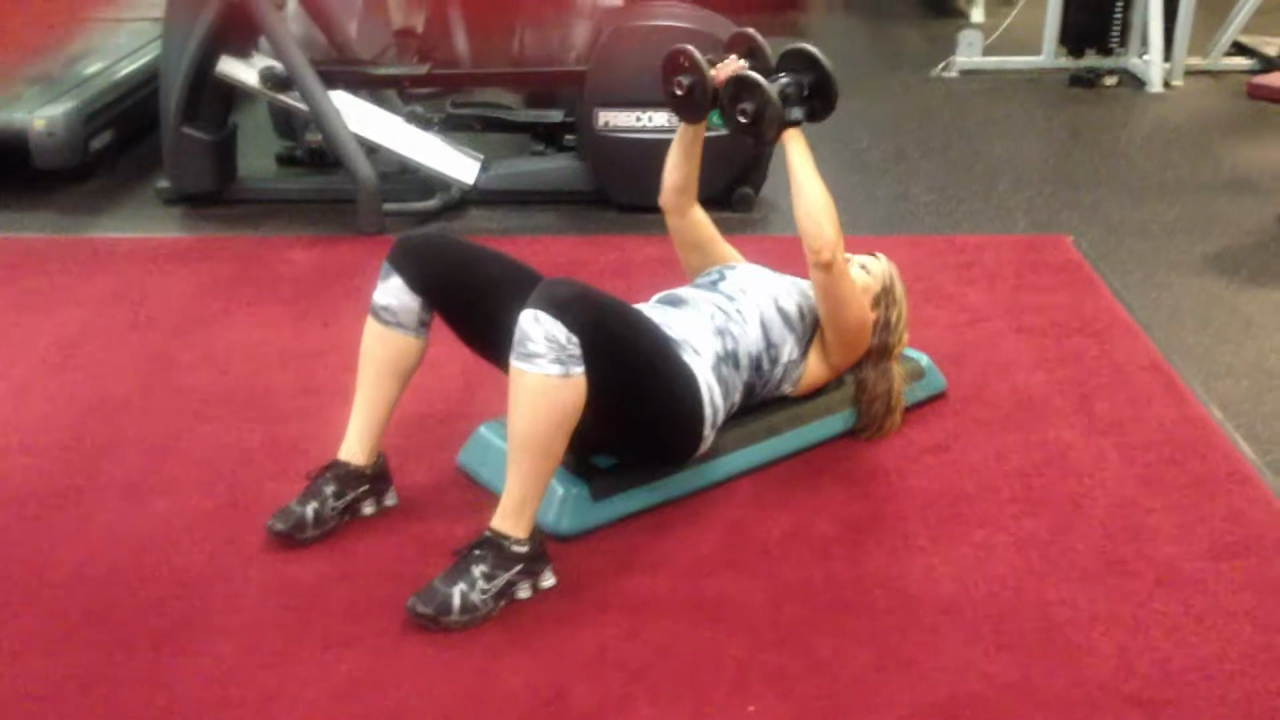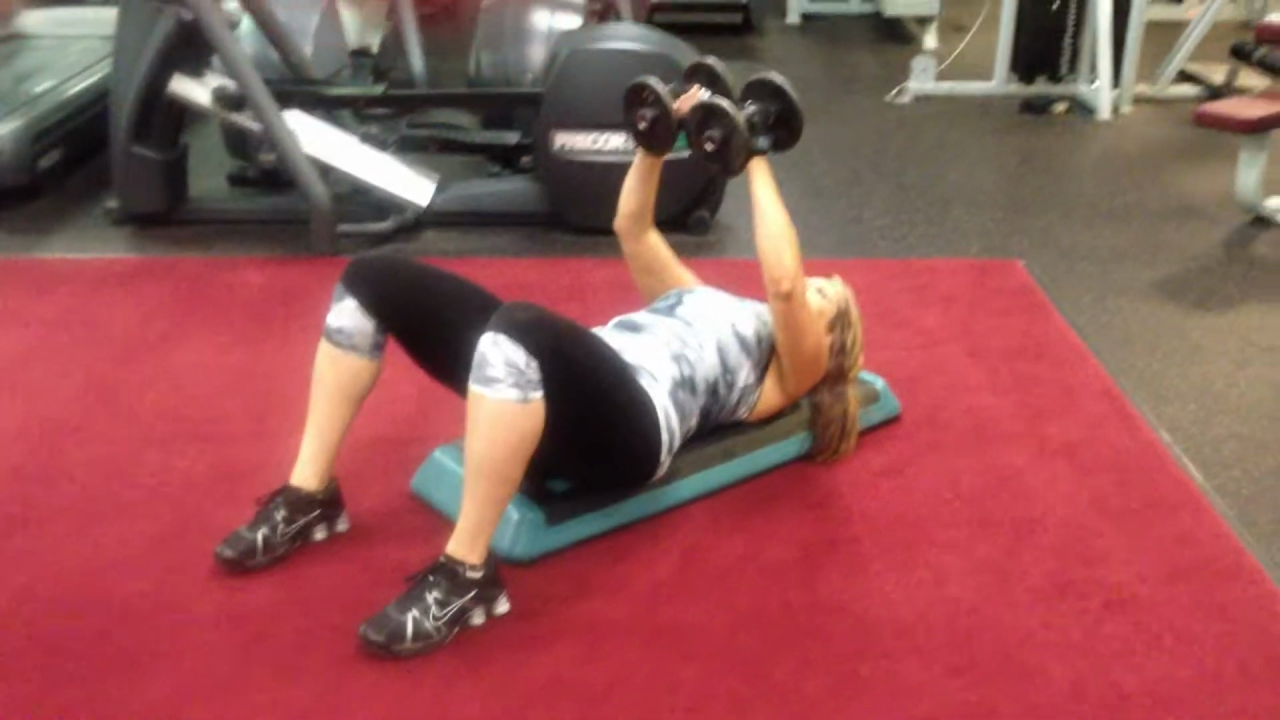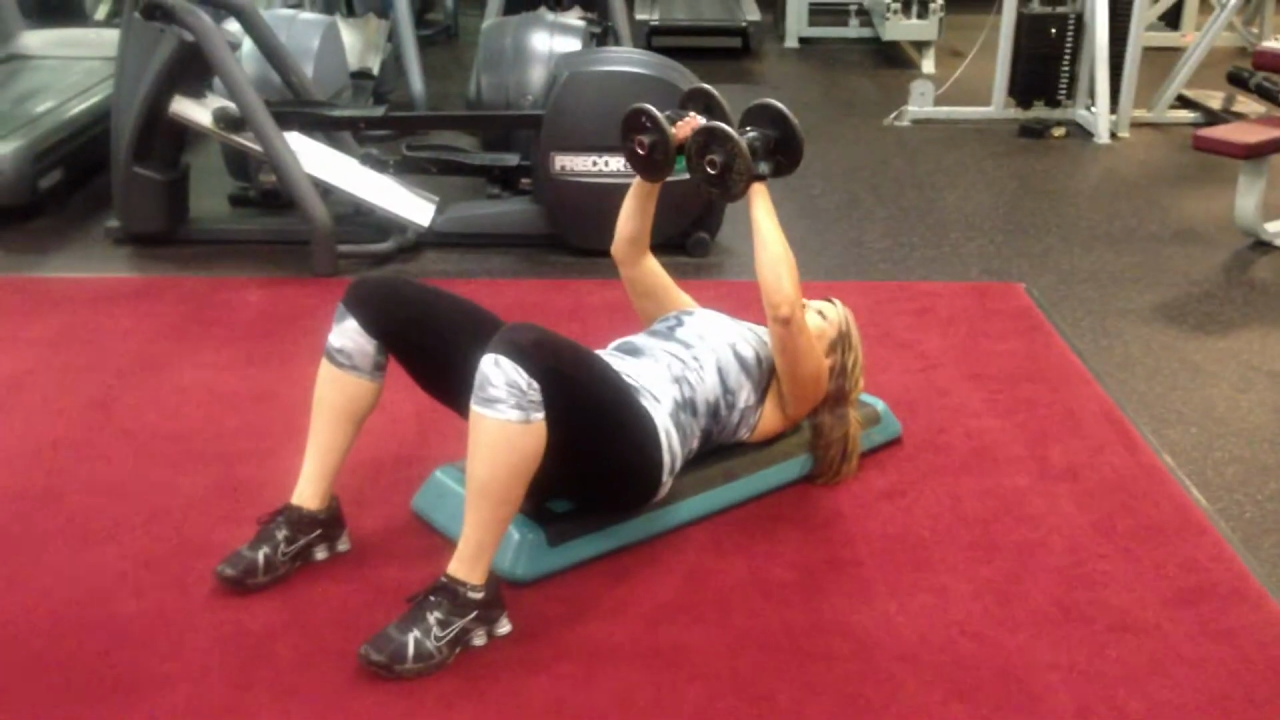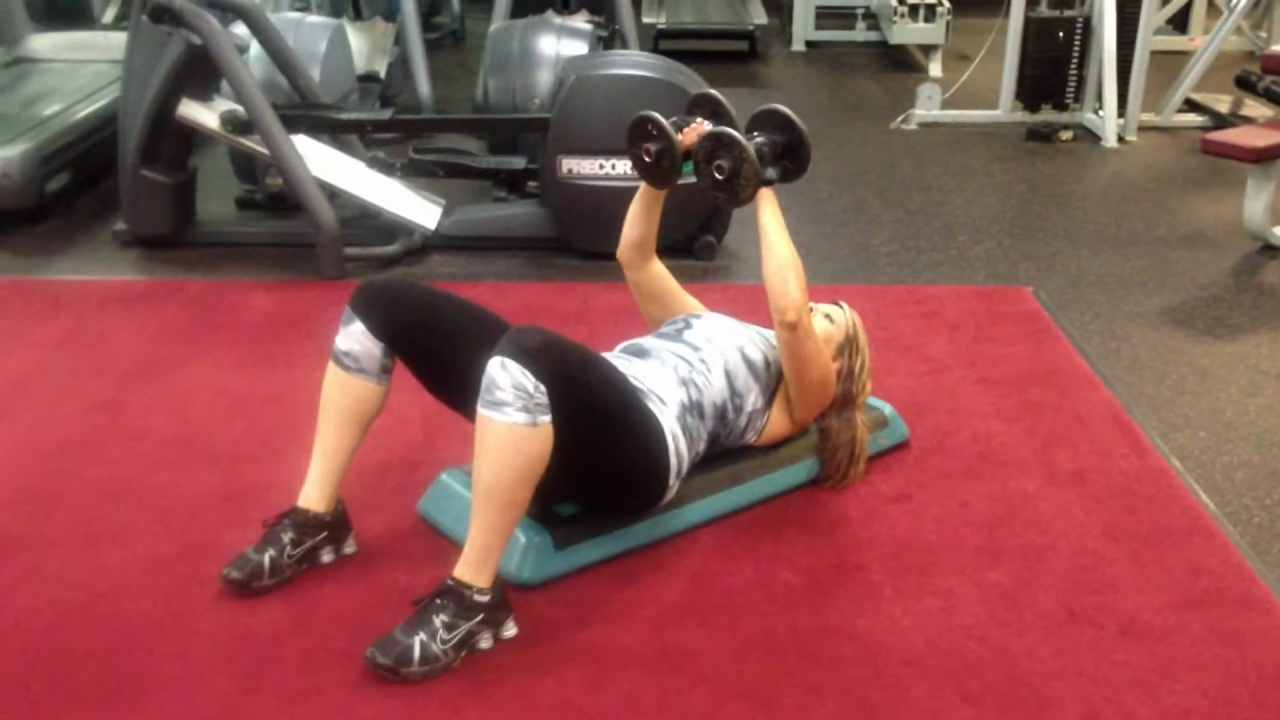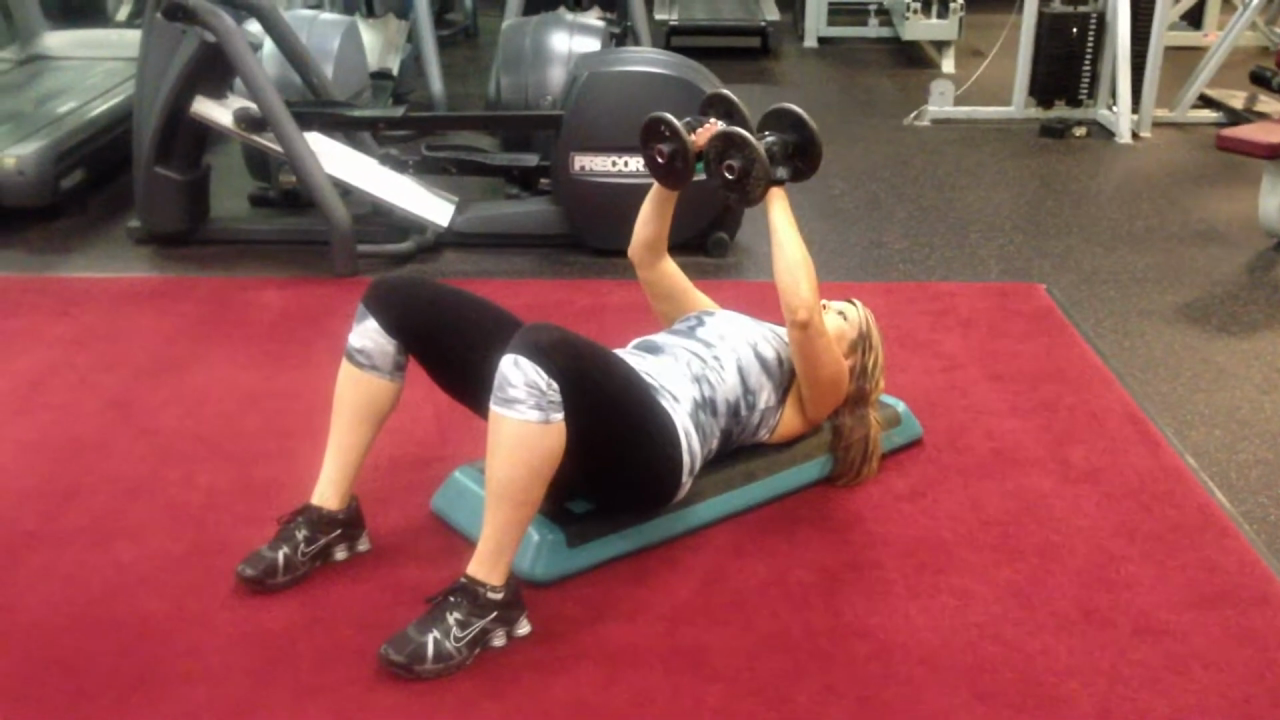
dt=0.5s
person 1, frame 1
left shoulder: (838, 341)
right shoulder: (754, 281)
left elbow: (823, 251)
right elbow: (678, 206)
left wrist: (791, 134)
right wrist: (697, 112)
left hip: (675, 397)
right hip: (603, 363)
left knee: (558, 303)
right knee: (417, 258)
left ankle: (511, 548)
right ankle: (357, 472)
person 1, frame 2
left shoulder: (793, 366)
right shoulder: (710, 303)
left elbow: (784, 283)
right elbow: (634, 230)
left wrist: (757, 165)
left hip: (631, 421)
right hip: (561, 381)
left knee: (518, 327)
right knee: (372, 279)
left ankle: (466, 575)
right ankle: (309, 496)
person 1, frame 3
left shoulder: (793, 388)
right shoulder: (708, 323)
left elbow: (782, 307)
right elbow: (631, 255)
left wrist: (757, 190)
left hip: (634, 443)
right hip: (566, 405)
left knee: (521, 348)
right knee: (375, 300)
left ankle: (467, 595)
right ankle: (310, 517)
person 1, frame 4
left shoulder: (800, 393)
right shoulder: (715, 328)
left elbow: (789, 311)
right elbow: (636, 259)
left wrist: (764, 195)
left hip: (640, 445)
right hip: (572, 406)
left knee: (527, 349)
right knee: (381, 303)
left ankle: (473, 598)
right ankle: (316, 520)
person 1, frame 5
left shoulder: (815, 390)
right shoulder: (728, 325)
left elbow: (801, 311)
right elbow: (648, 257)
left wrist: (775, 195)
left hip: (651, 444)
right hip: (587, 405)
left knee: (540, 347)
right knee: (395, 300)
left ankle: (486, 595)
right ankle: (330, 516)
